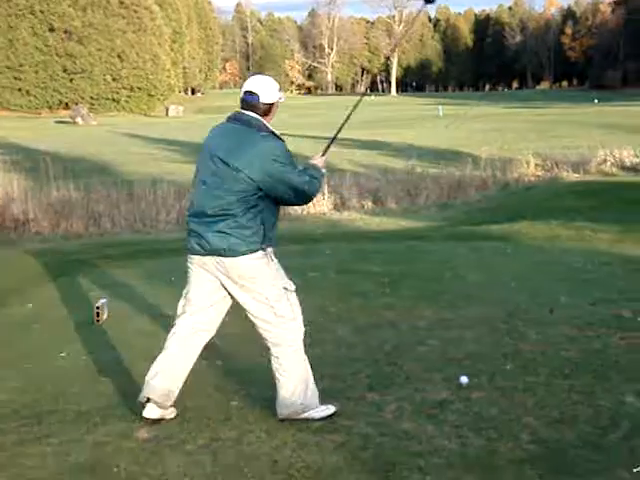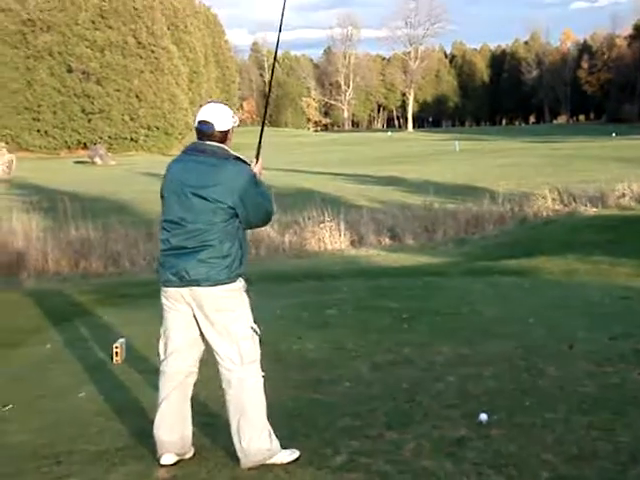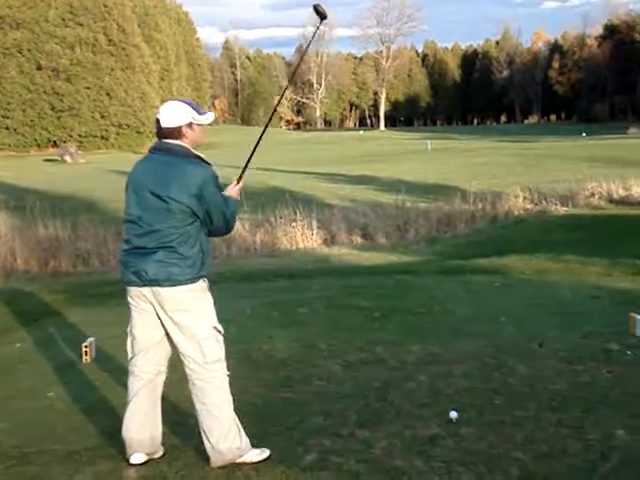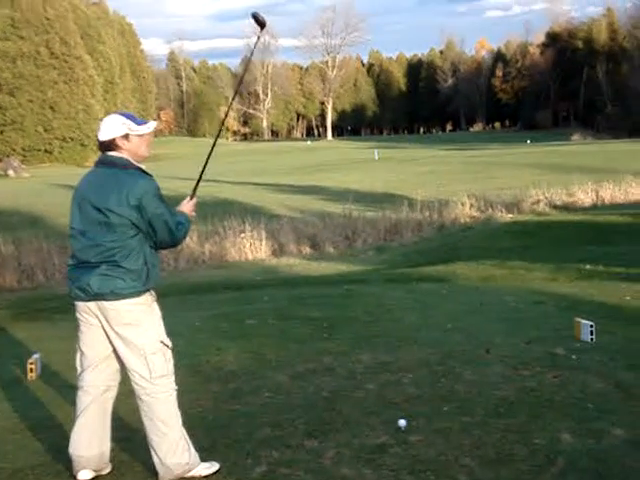
dt=0.5s
person 1, frame 1
left shoulder: (218, 134)
right shoulder: (269, 146)
right elbow: (299, 191)
right wrist: (315, 170)
left hip: (202, 249)
right hip: (244, 254)
left knee: (191, 323)
right knee: (283, 323)
left ankle: (157, 398)
right ankle: (297, 402)
person 1, frame 2
left shoulder: (175, 168)
right shoulder: (237, 174)
right elbow: (261, 215)
right wrist: (256, 179)
left hip: (174, 281)
right hip: (218, 283)
left knee: (176, 363)
right knee: (241, 366)
left ankle: (171, 444)
right ankle: (257, 448)
person 1, frame 3
left shoulder: (141, 169)
right shoulder: (197, 173)
right elbow: (221, 224)
right wrist: (231, 199)
left hip: (139, 279)
right hip: (180, 283)
left knee: (144, 363)
right knee: (207, 365)
left ankle: (140, 443)
right ankle: (227, 447)
person 1, frame 4
left shoulder: (87, 183)
right shoulder: (139, 184)
right elbow: (168, 236)
left wrist: (170, 214)
right wrist: (183, 215)
left hip: (87, 294)
right hip: (126, 296)
left knee: (94, 378)
right knee: (155, 380)
